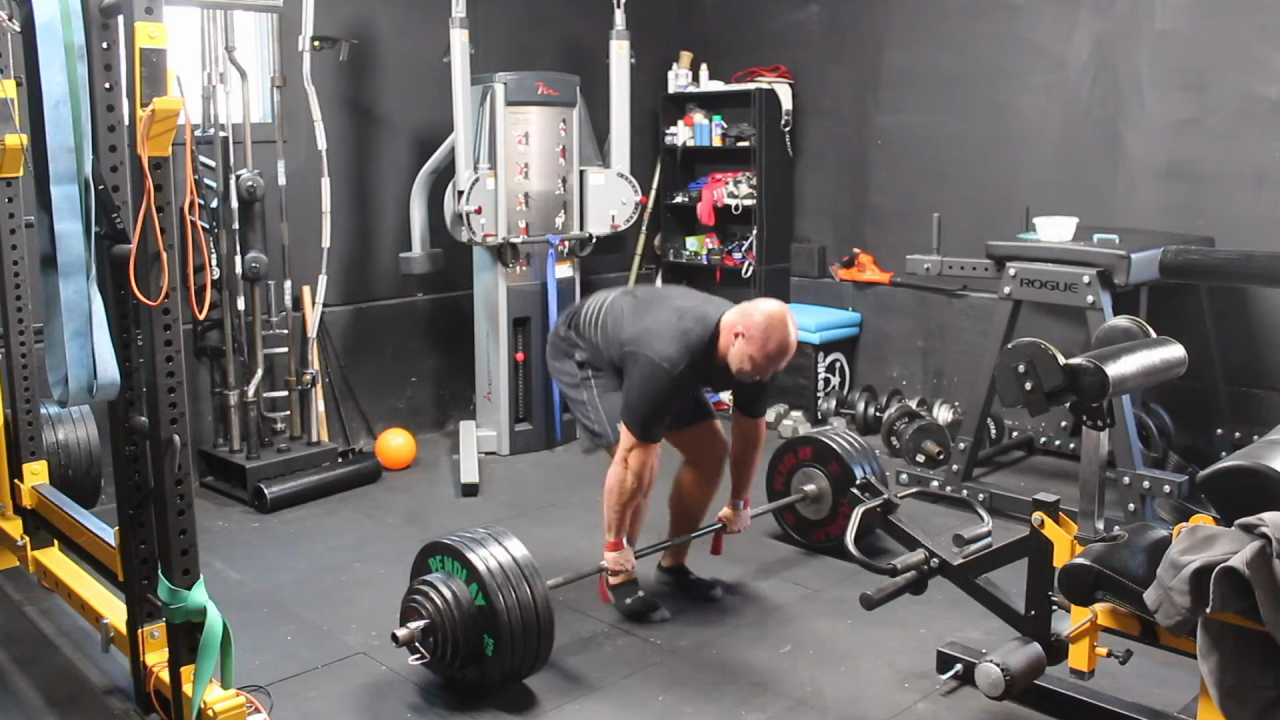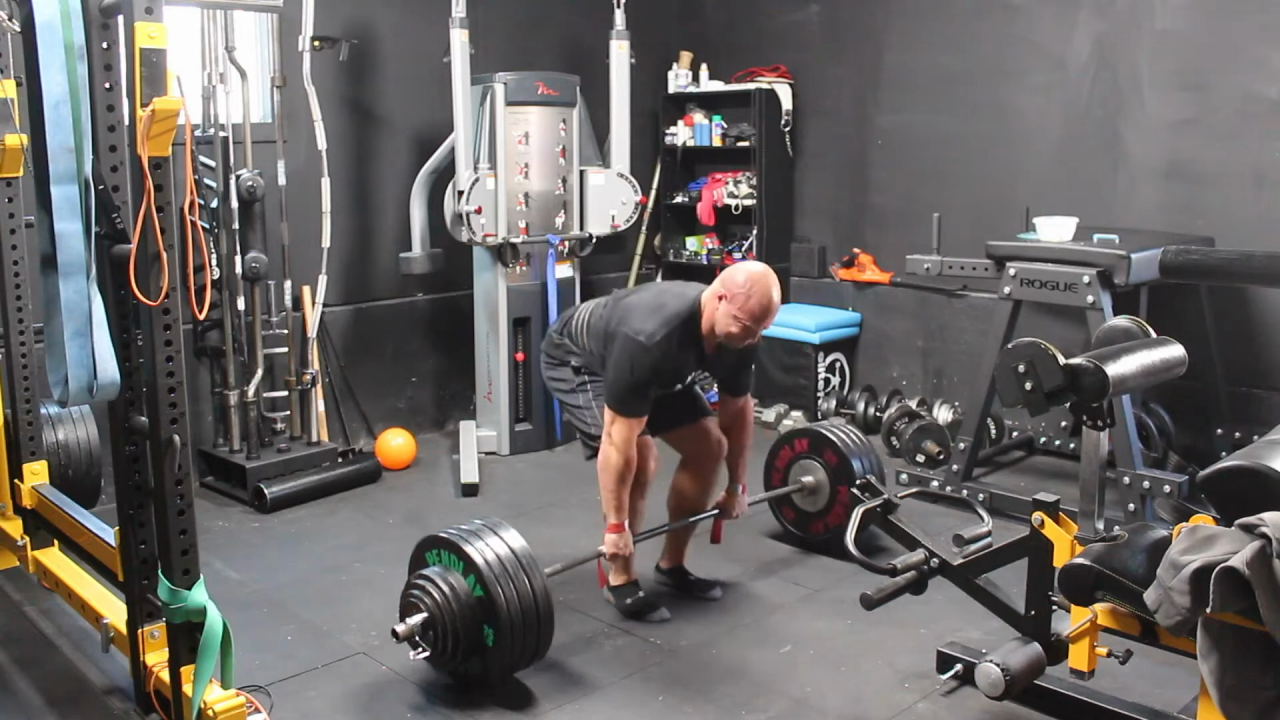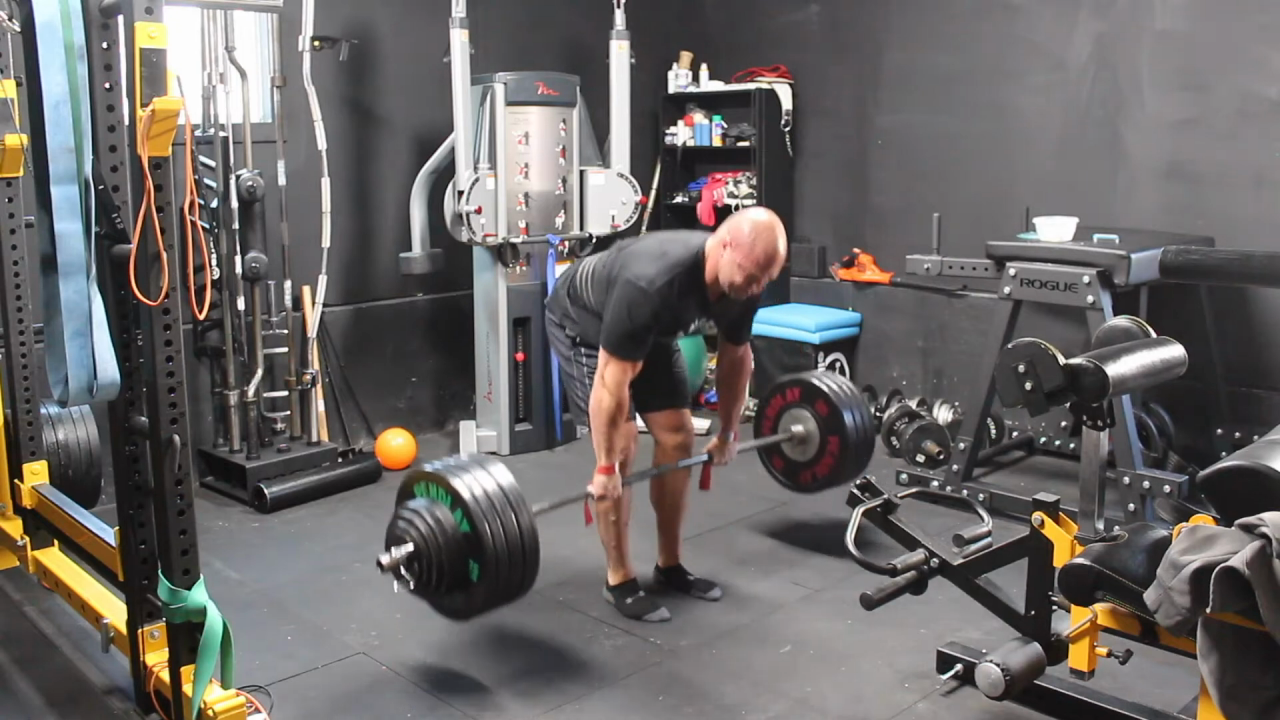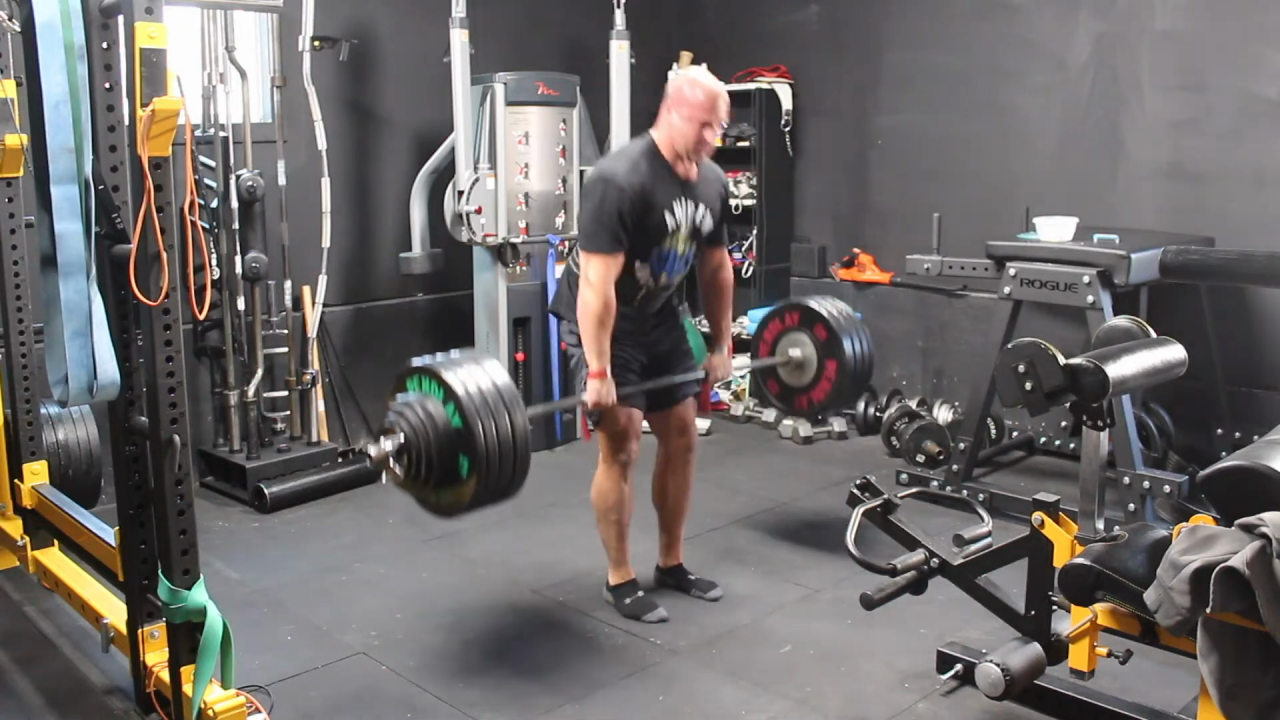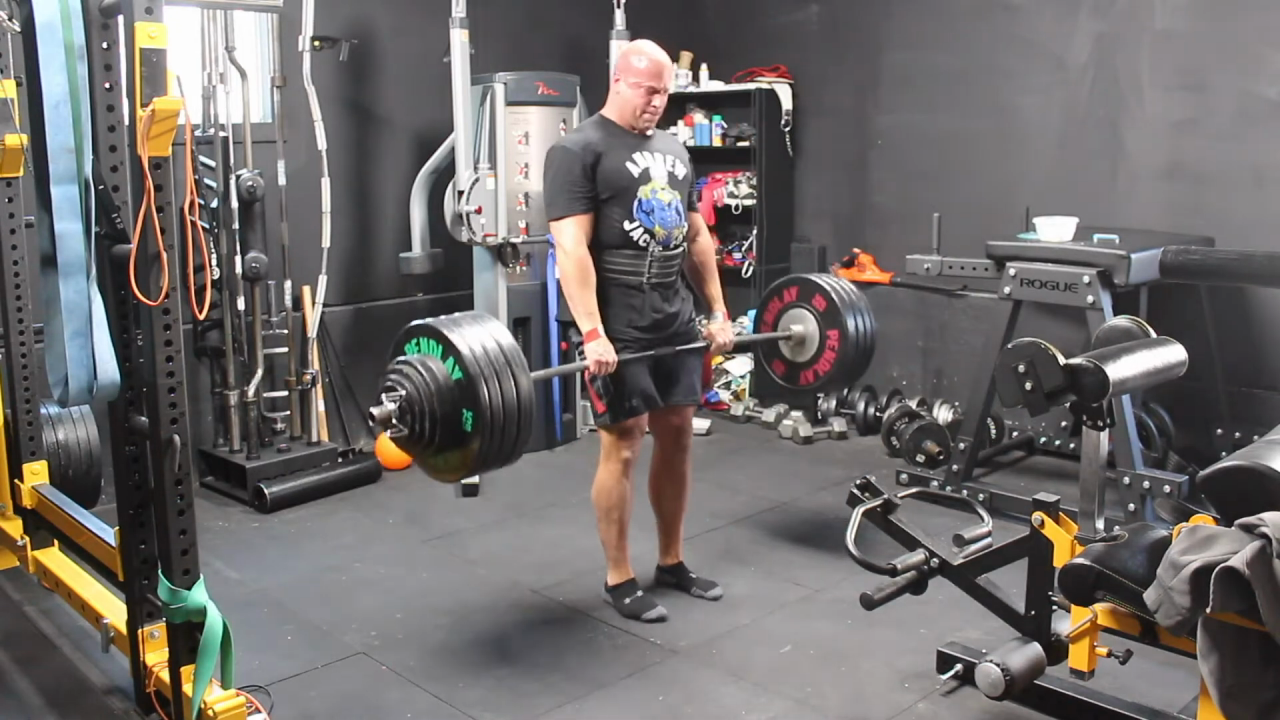
dt=0.4s
person 1, frame 1
left shoulder: (754, 352)
right shoulder: (666, 360)
left elbow: (750, 429)
right elbow: (632, 460)
left wrist: (739, 503)
right wrist: (615, 545)
left hip: (629, 341)
right hip: (584, 352)
left knee: (714, 448)
right knee: (642, 462)
left ankle: (673, 564)
right ankle: (619, 578)
person 1, frame 2
left shoulder: (738, 334)
right shoulder: (650, 338)
left elbow: (737, 408)
right elbow: (619, 440)
left wrist: (736, 487)
right wrist: (615, 528)
right hip: (579, 361)
left knee: (710, 447)
right knee: (640, 461)
left ankle: (672, 565)
right ankle: (620, 580)
person 1, frame 3
left shoulder: (741, 288)
right shoulder: (650, 284)
left elbow: (735, 358)
right elbow: (613, 383)
left wrist: (728, 433)
right wrist: (605, 470)
left hip: (651, 337)
right hip: (584, 326)
left knee: (677, 438)
right knee: (622, 446)
left ankle: (670, 566)
right ankle: (620, 580)
person 1, frame 4
left shoulder: (713, 181)
right shoulder: (620, 181)
left elbow: (717, 267)
right elbow: (597, 284)
left wrist: (722, 346)
right wrist: (597, 375)
left hip: (663, 320)
right hip: (605, 326)
left knee: (680, 439)
right knee: (620, 449)
left ankle: (672, 565)
right ankle: (619, 579)
person 1, frame 5
left shoulder: (672, 148)
right shoulder: (578, 150)
left elbow: (696, 237)
right elbow: (571, 247)
left wrist: (716, 312)
right wrist: (593, 334)
left hip: (676, 319)
right hip: (618, 324)
left knee: (676, 439)
right knee: (623, 447)
left ankle: (671, 563)
right ankle: (619, 580)
